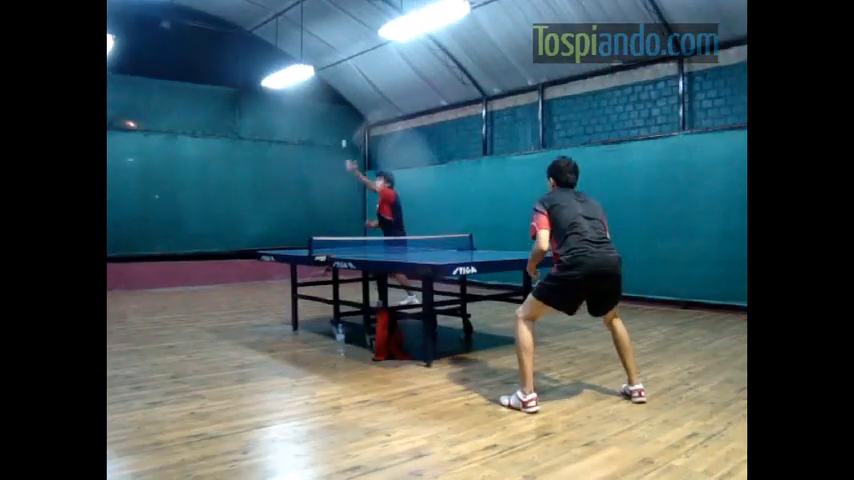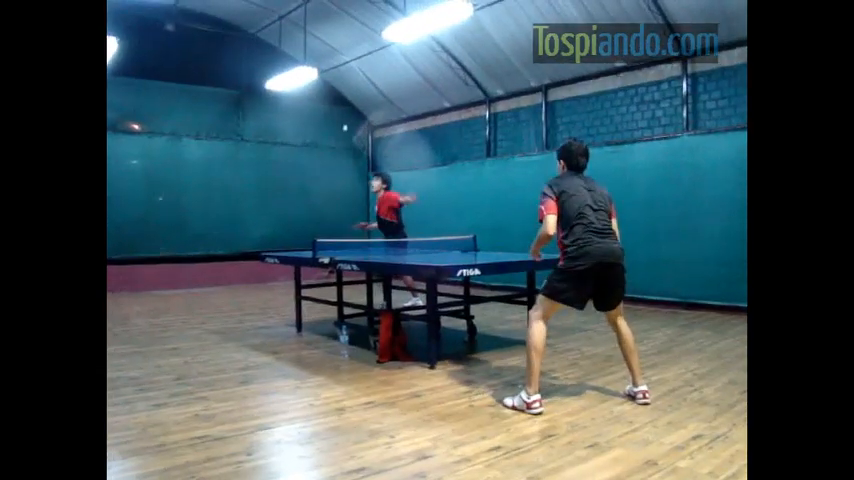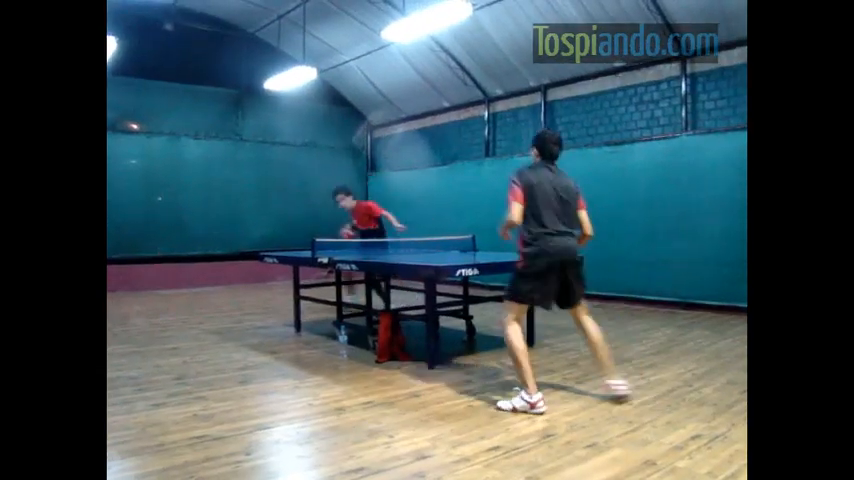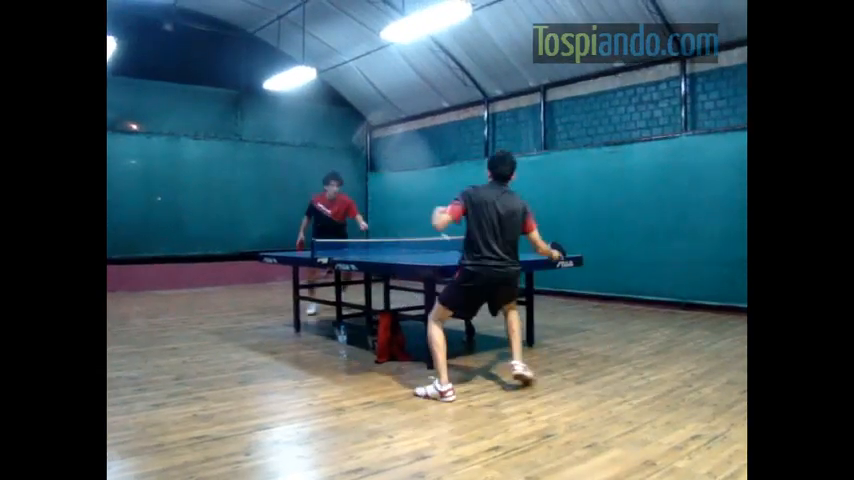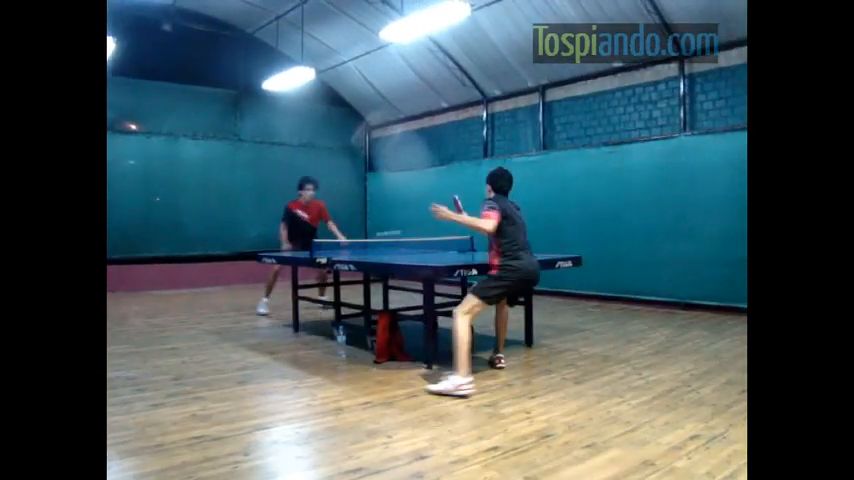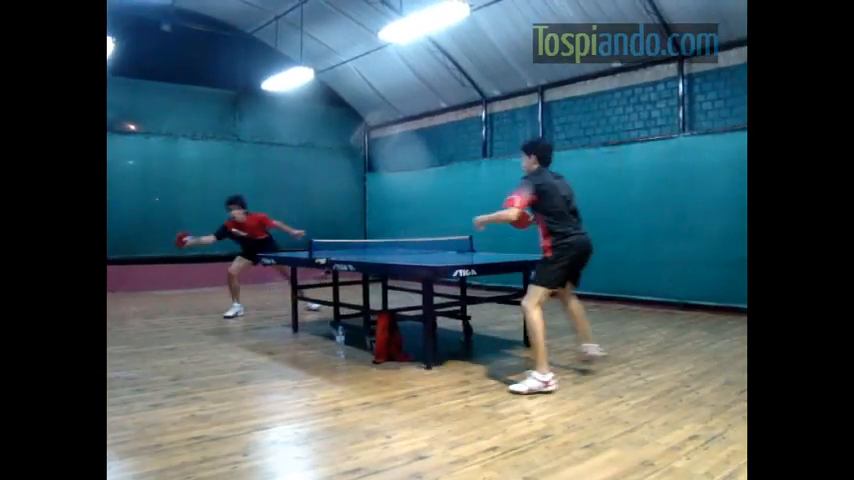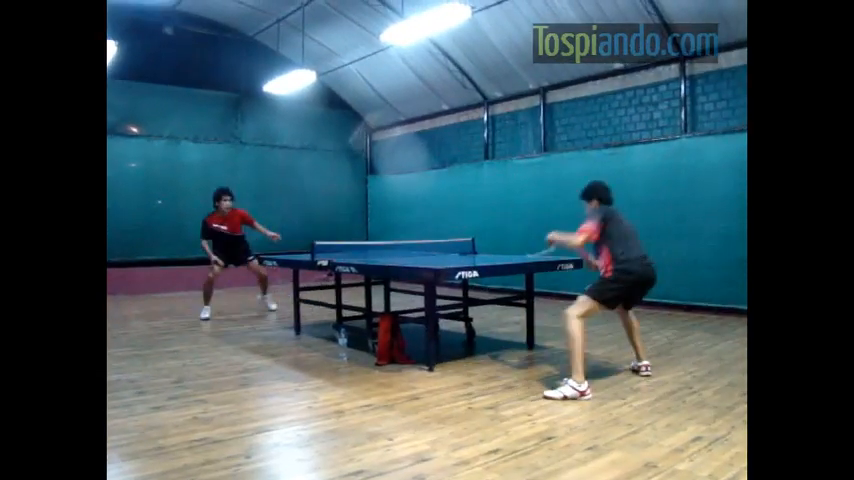
dt=0.4s
person 1, frame 1
left shoulder: (546, 202)
right shoulder: (592, 202)
left elbow: (542, 246)
left wrist: (531, 266)
left hip: (575, 265)
right hip: (610, 262)
left knee: (524, 317)
right knee: (612, 319)
left ankle: (527, 394)
right ankle: (635, 385)
person 1, frame 2
left shoulder: (554, 186)
right shoulder: (601, 190)
left elbow: (549, 230)
left wrist: (534, 248)
left hip: (580, 258)
right hip: (613, 255)
left knee: (537, 316)
right knee: (617, 319)
left ankle: (531, 395)
right ankle: (639, 387)
person 1, frame 3
left shoulder: (523, 175)
right shoulder: (569, 183)
left elbow: (514, 218)
right elbow: (587, 231)
left wrist: (503, 228)
left hip: (538, 256)
right hip: (568, 254)
left knee: (511, 321)
right knee: (582, 317)
left ankle: (531, 395)
right ankle: (614, 380)
person 1, frame 4
left shoulder: (471, 194)
right shoulder: (520, 205)
left elbow: (440, 224)
right elbow: (539, 246)
left wrist: (437, 212)
right wrist: (553, 253)
left hip: (473, 273)
right hip: (506, 274)
left knee: (435, 320)
right knee: (511, 310)
left ankle: (443, 385)
right ankle: (518, 362)
person 1, frame 5
left shoulder: (493, 204)
right shoulder: (514, 208)
left elbow: (488, 226)
left wrist: (452, 216)
right wrist: (467, 217)
left hip: (510, 271)
right hip: (531, 270)
left knee: (462, 313)
right knee: (502, 301)
left ankle: (461, 377)
right ankle: (498, 355)
person 1, frame 6
left shoulder: (532, 182)
right shoulder: (559, 181)
left elbow: (511, 214)
left wrist: (483, 219)
right wrist: (538, 217)
left hip: (560, 249)
right hip: (580, 244)
left knee: (530, 305)
right knee: (565, 295)
left ankle: (542, 375)
right ankle: (589, 345)
person 1, frame 7
left shoulder: (600, 213)
right shoulder: (619, 220)
left elbow: (578, 241)
left wrist: (555, 237)
right wrist: (593, 261)
left hip: (624, 273)
right hip: (647, 273)
left knee: (573, 315)
right knee: (624, 309)
left ankle: (578, 383)
right ankle: (642, 362)
person 2, frame 1
left shoulder: (389, 194)
right shoulder: (383, 199)
left elbow: (373, 186)
left wrist: (355, 171)
right wrist: (373, 224)
left ankle: (411, 296)
person 2, frame 2
left shoulder: (390, 196)
right shoulder: (380, 201)
left elbow: (402, 200)
left wrist: (408, 199)
right wrist: (368, 225)
left hip: (397, 239)
right hip: (391, 239)
left ankle: (416, 299)
right ankle: (415, 298)
person 2, frame 3
left shoulder: (366, 206)
right shoulder: (353, 213)
left elbow: (385, 214)
left wrist: (396, 224)
right wrist: (346, 231)
right ankle: (350, 298)
person 2, frame 4
left shoulder: (346, 201)
right shoulder: (316, 200)
left elbow: (357, 215)
right elbow: (307, 217)
left wrist: (362, 222)
right wrist: (301, 233)
left hip: (339, 241)
right knee: (312, 270)
right ankle: (313, 302)
person 2, frame 5
left shoulder: (319, 206)
right shoulder: (291, 206)
left elbow: (328, 222)
right elbow: (283, 226)
left wrist: (339, 235)
right wrist: (284, 243)
left hip: (310, 244)
right hip: (292, 244)
left knee: (324, 269)
right knee: (277, 269)
left ankle: (322, 298)
right ankle: (265, 301)
person 2, frame 6
left shoulder: (257, 218)
right shoulder: (229, 225)
left elbow: (275, 223)
right elbow: (213, 238)
left wrist: (293, 232)
right wrist: (193, 241)
left hip: (269, 249)
right hip: (249, 252)
left knee: (287, 273)
right knee: (232, 272)
right ankle: (237, 306)
person 2, frame 7
left shoulder: (239, 214)
right shoulder: (208, 220)
left elbow: (253, 224)
right elbow: (204, 241)
left wrist: (268, 233)
right wrist: (212, 256)
left hip: (241, 249)
right hip: (221, 252)
left knee: (263, 274)
right knee: (211, 277)
left ankle: (265, 297)
right ankle: (206, 308)
